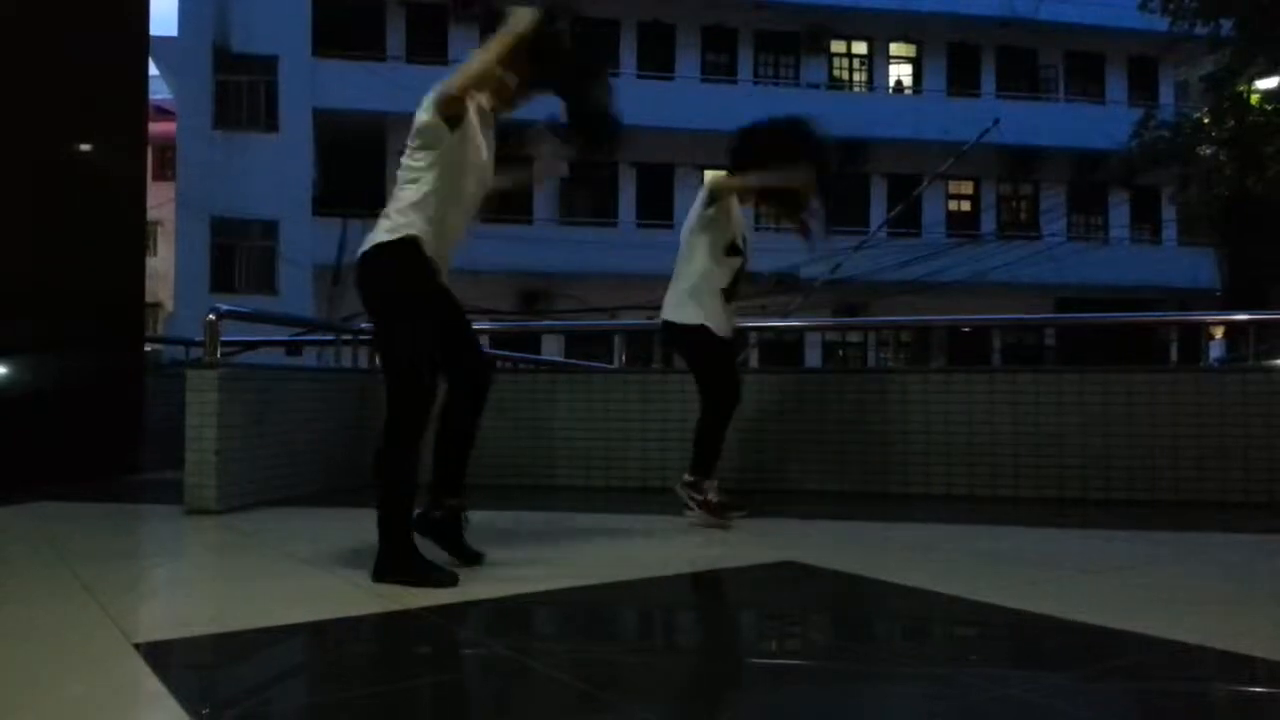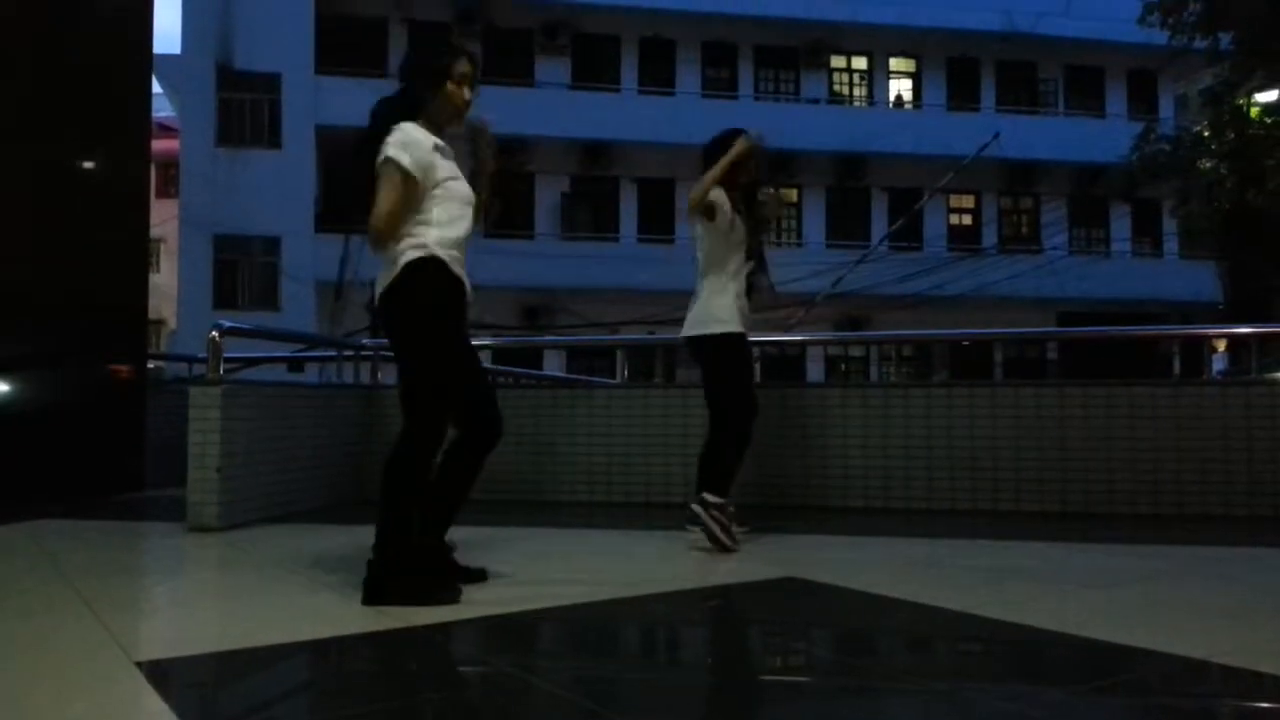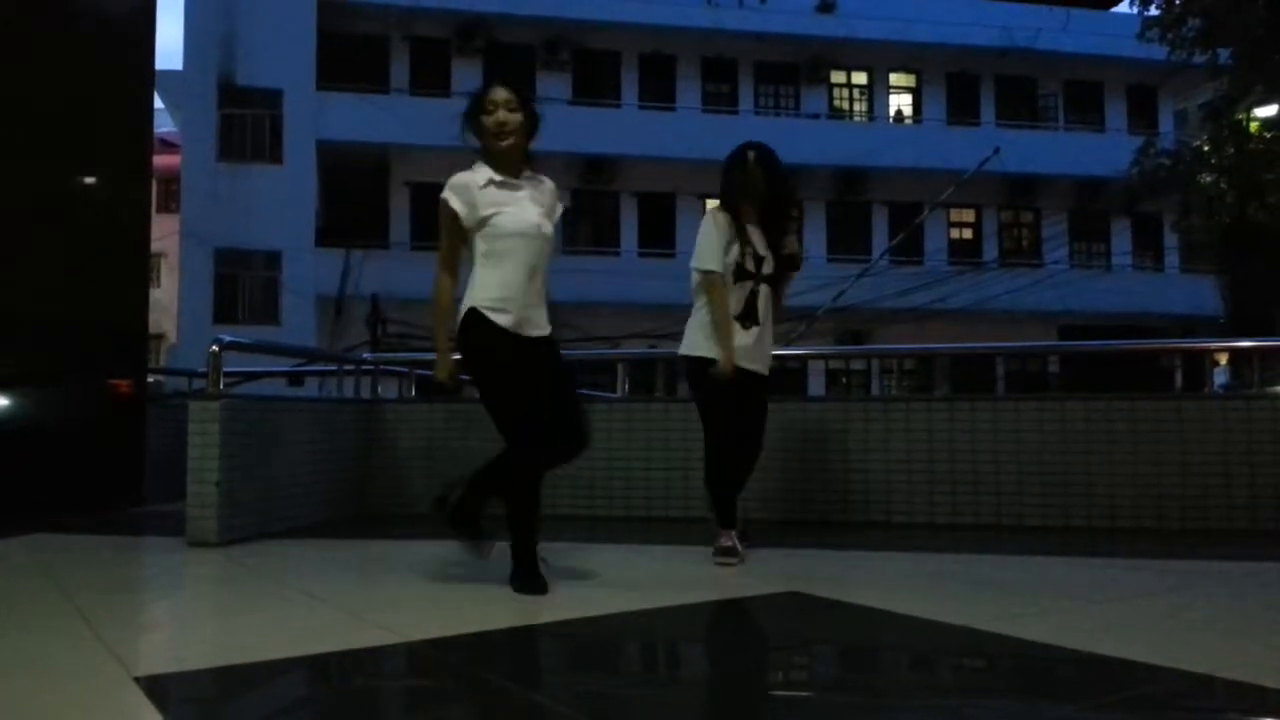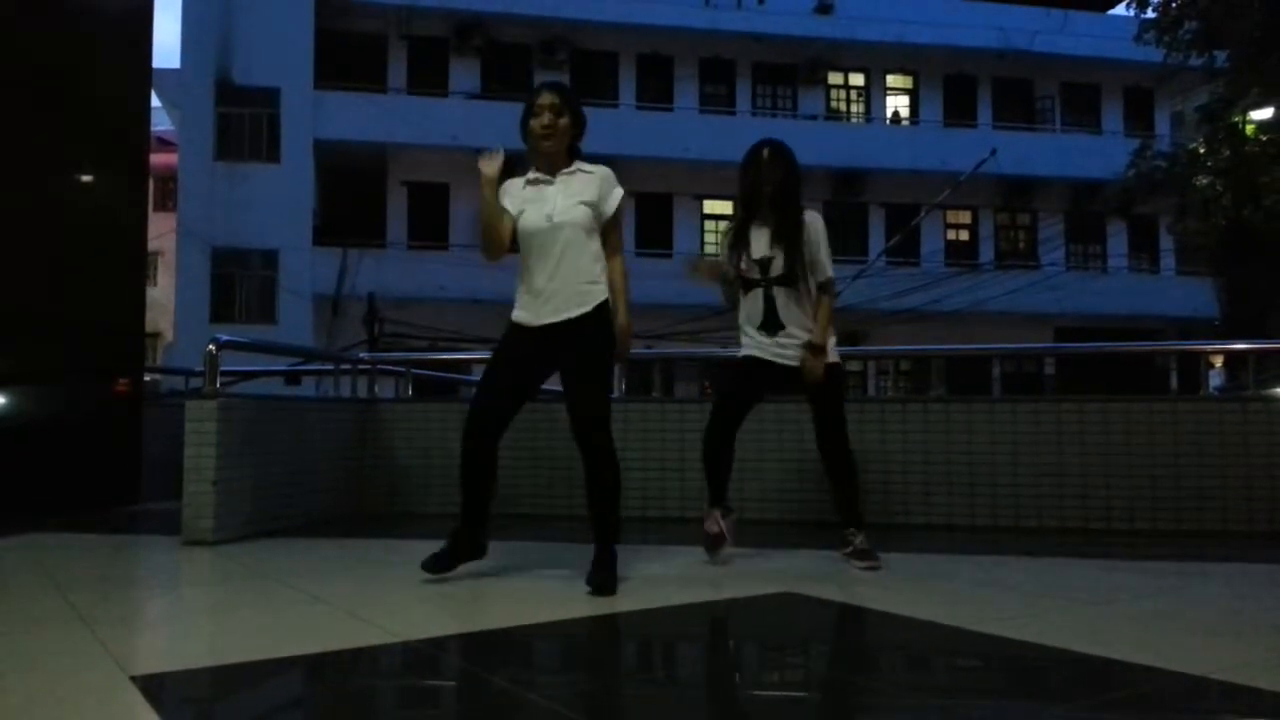
dt=0.7s
person 1, frame 1
left shoulder: (480, 126)
right shoulder: (456, 109)
right elbow: (467, 84)
left wrist: (531, 175)
left hip: (421, 269)
right hip: (394, 261)
left knee: (472, 374)
right knee: (413, 402)
left ankle: (442, 506)
right ankle: (394, 552)
person 1, frame 2
left shoulder: (439, 152)
right shoulder: (407, 139)
left elbow: (464, 217)
right elbow: (381, 229)
left hip: (442, 300)
right hip: (422, 290)
left knee: (482, 422)
right knee: (427, 428)
left ankle: (425, 546)
right ankle: (388, 570)
person 1, frame 3
left shoulder: (546, 190)
right shoulder: (465, 187)
right elbow: (448, 271)
right wrist: (443, 346)
left hip: (537, 333)
right hip: (489, 330)
left knee: (569, 434)
right knee: (529, 442)
left ankle: (467, 499)
right ankle: (524, 559)
person 1, frame 4
left shoulder: (599, 180)
right shoulder: (514, 190)
left elbow: (613, 254)
right elbow: (495, 248)
left wrist: (621, 313)
right wrist: (487, 184)
left hip: (586, 322)
right hip: (528, 325)
left knee: (593, 437)
right knee: (480, 424)
left ankle: (605, 555)
right ankle: (470, 534)
person 2, frame 1
left shoulder: (734, 210)
right shoulder: (720, 196)
right elbow: (718, 187)
right wrist: (785, 181)
left hip: (712, 320)
right hip: (690, 318)
left knee: (723, 398)
right knee: (722, 398)
left ankle: (704, 483)
right ankle: (696, 481)
person 2, frame 2
left shoulder: (742, 209)
right shoulder: (717, 203)
left elbow: (749, 263)
right elbow: (694, 201)
left wrist: (761, 215)
right wrist: (733, 151)
left hip: (725, 327)
right hip: (717, 326)
left knee: (726, 419)
right knee: (738, 413)
left ankle: (709, 502)
right ankle: (715, 498)
person 2, frame 3
left shoulder: (774, 230)
right shoulder: (720, 220)
left elbow: (773, 301)
right elbow: (712, 286)
left wrist: (790, 264)
right wrist: (725, 350)
left hip: (754, 356)
right hip: (711, 353)
left knee: (749, 445)
right knee: (721, 441)
left ankle: (724, 513)
right ankle: (727, 530)
person 2, frame 4
left shoulder: (807, 223)
right shoulder: (736, 233)
left elbow: (825, 290)
right elbow: (734, 294)
left wrist: (817, 345)
right wrist: (715, 274)
left hip: (812, 353)
right hip: (757, 353)
left knee: (834, 443)
right knee: (719, 428)
left ankle: (854, 533)
right ankle: (718, 511)
